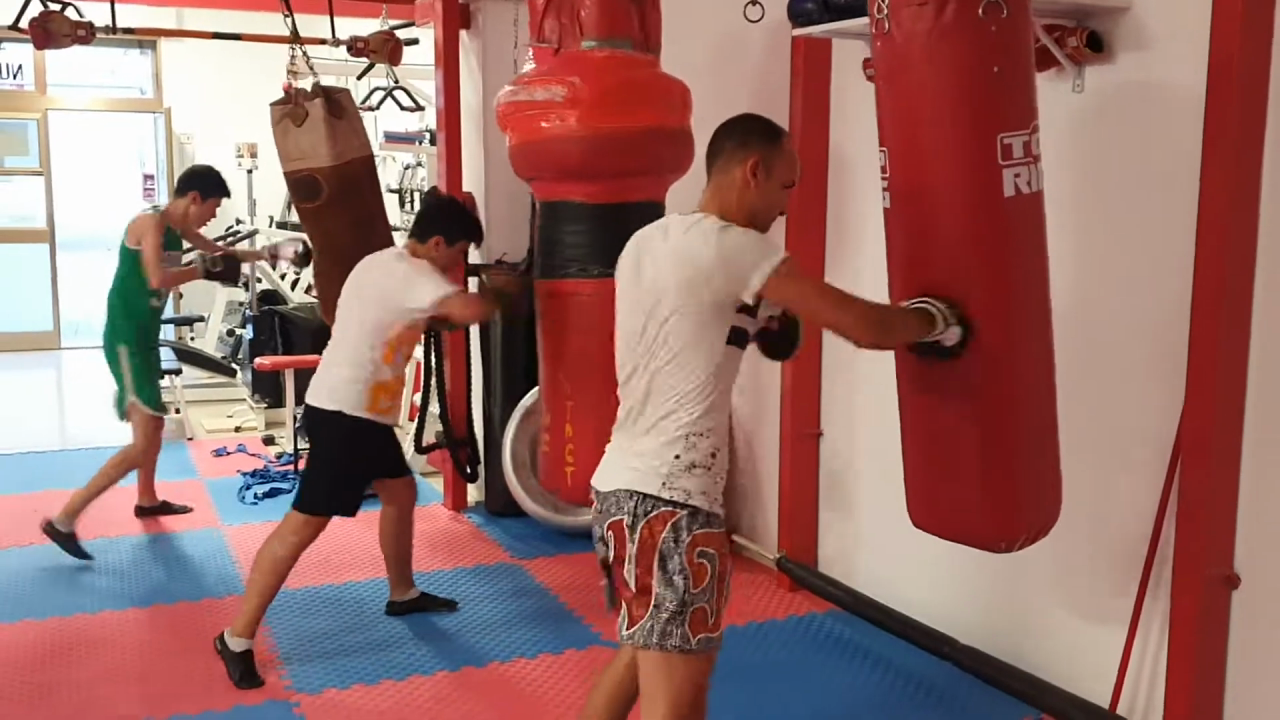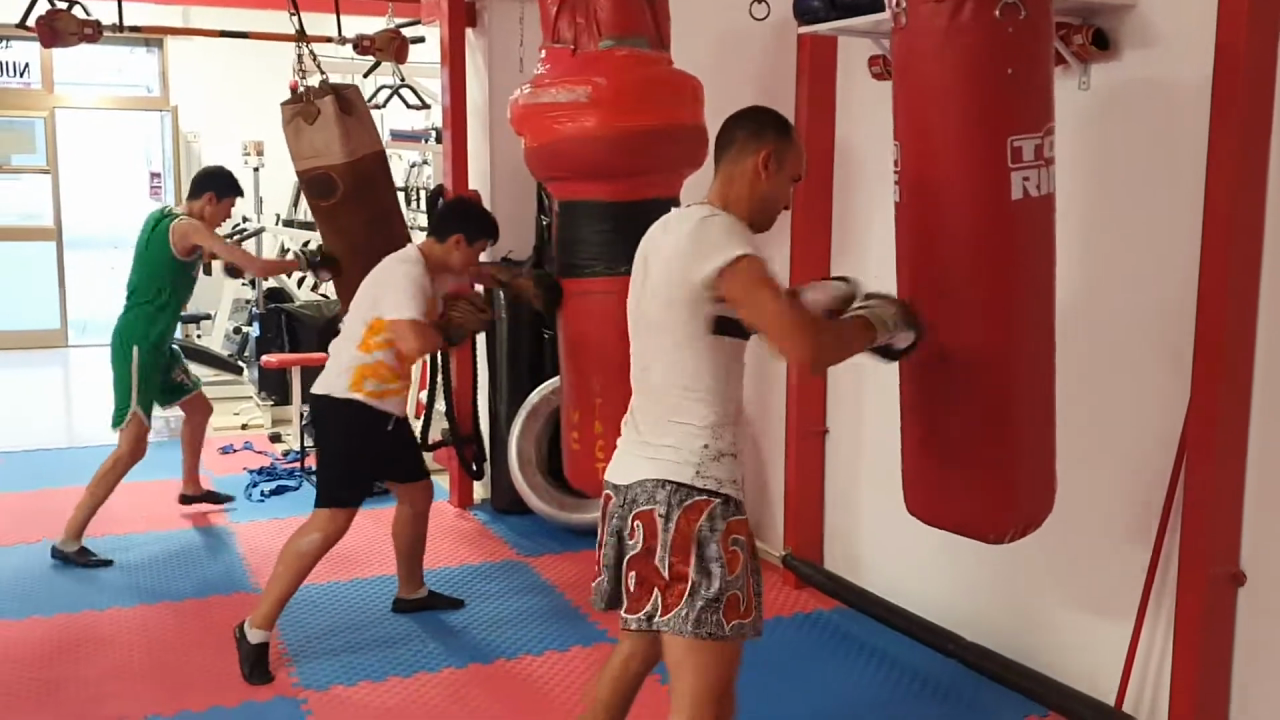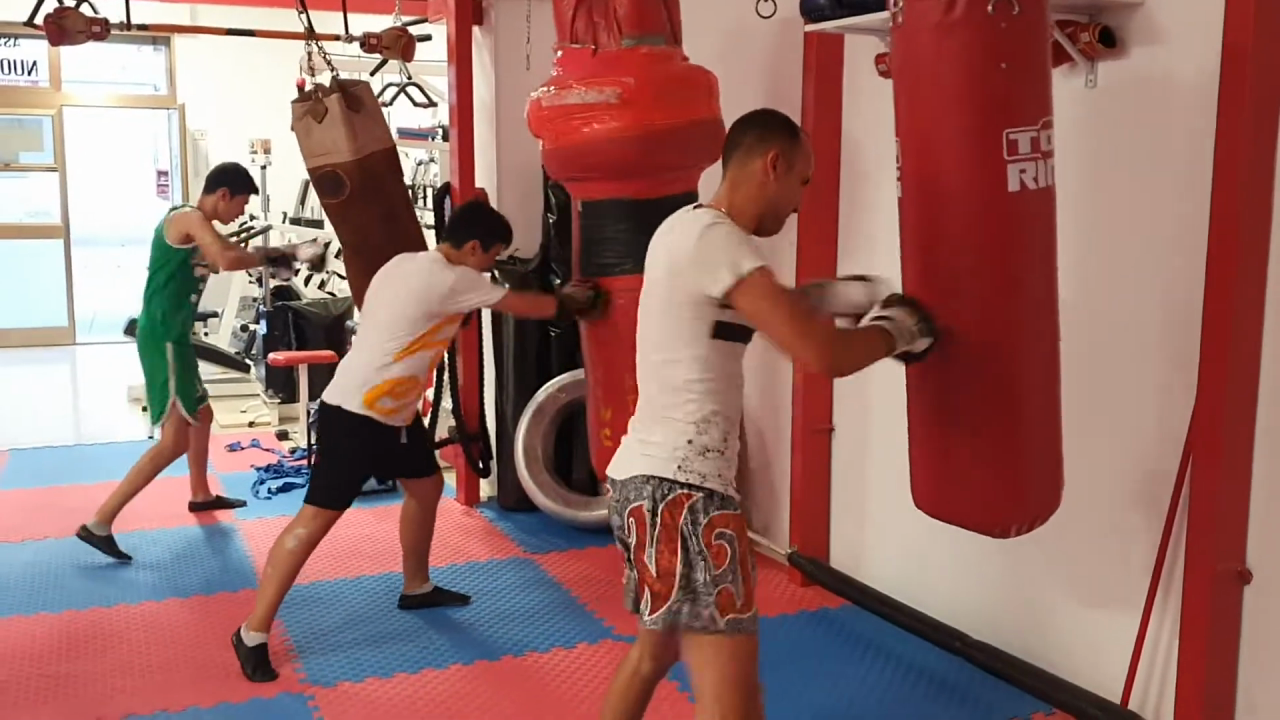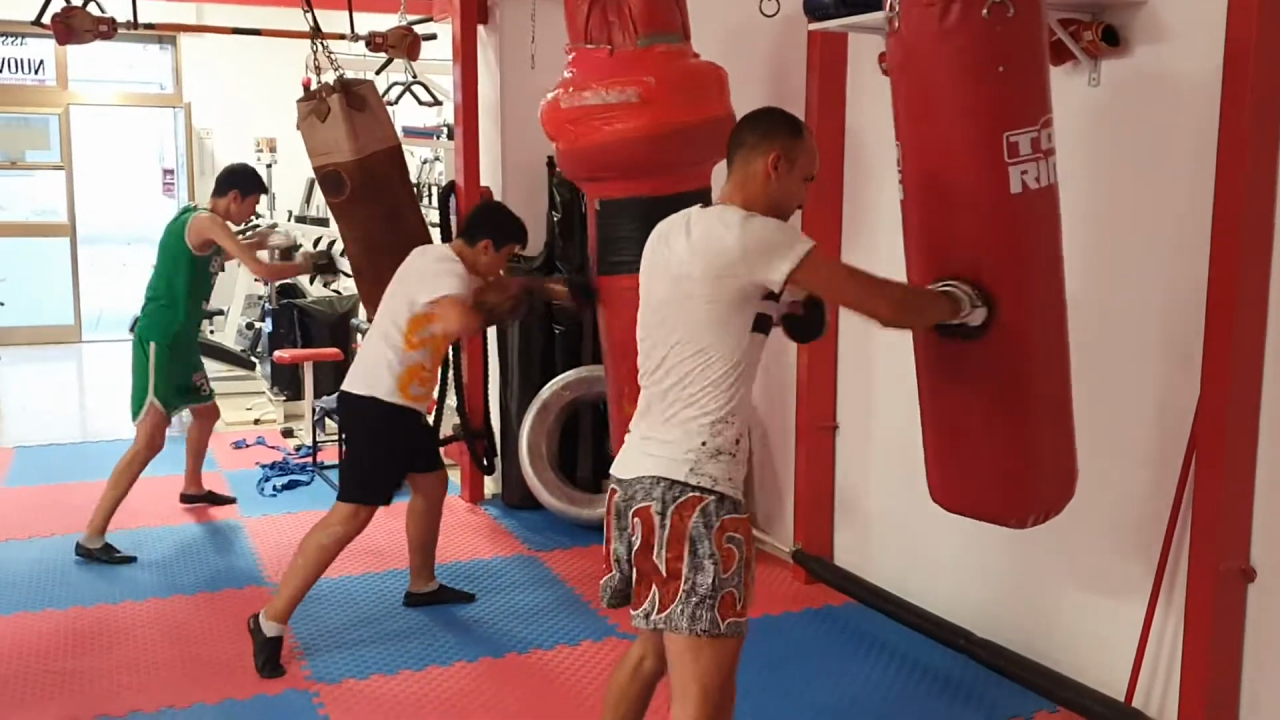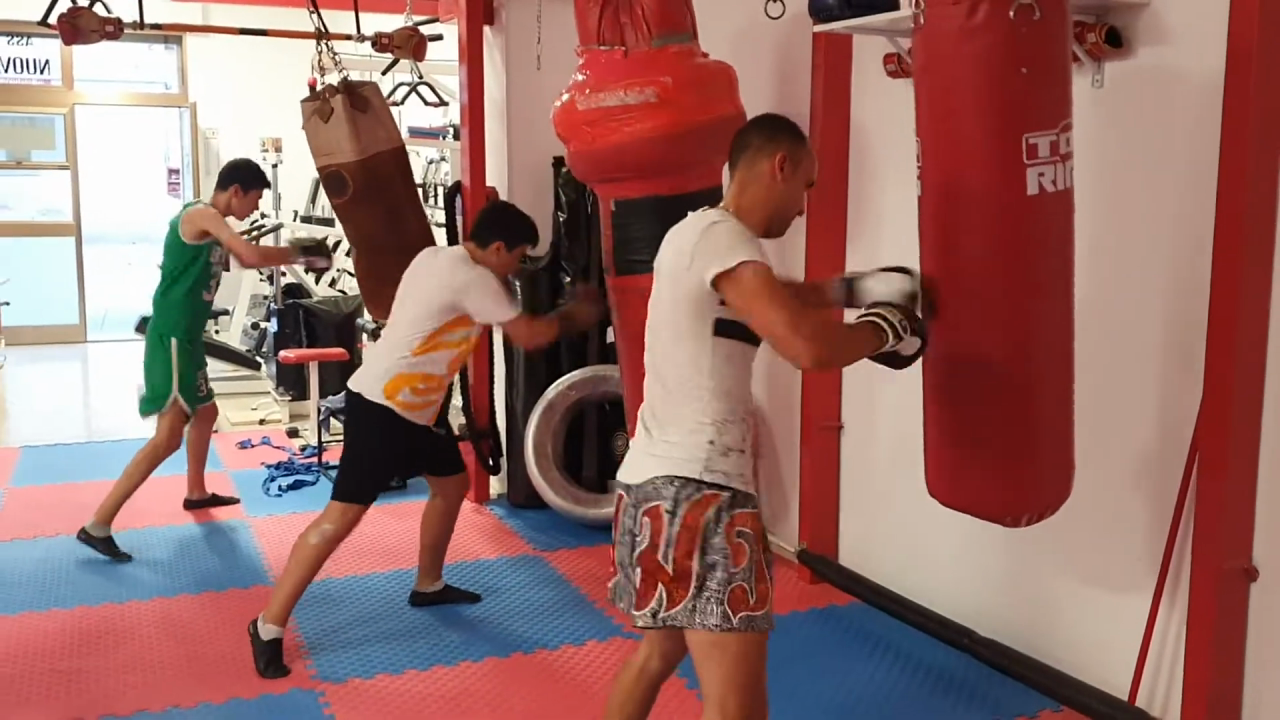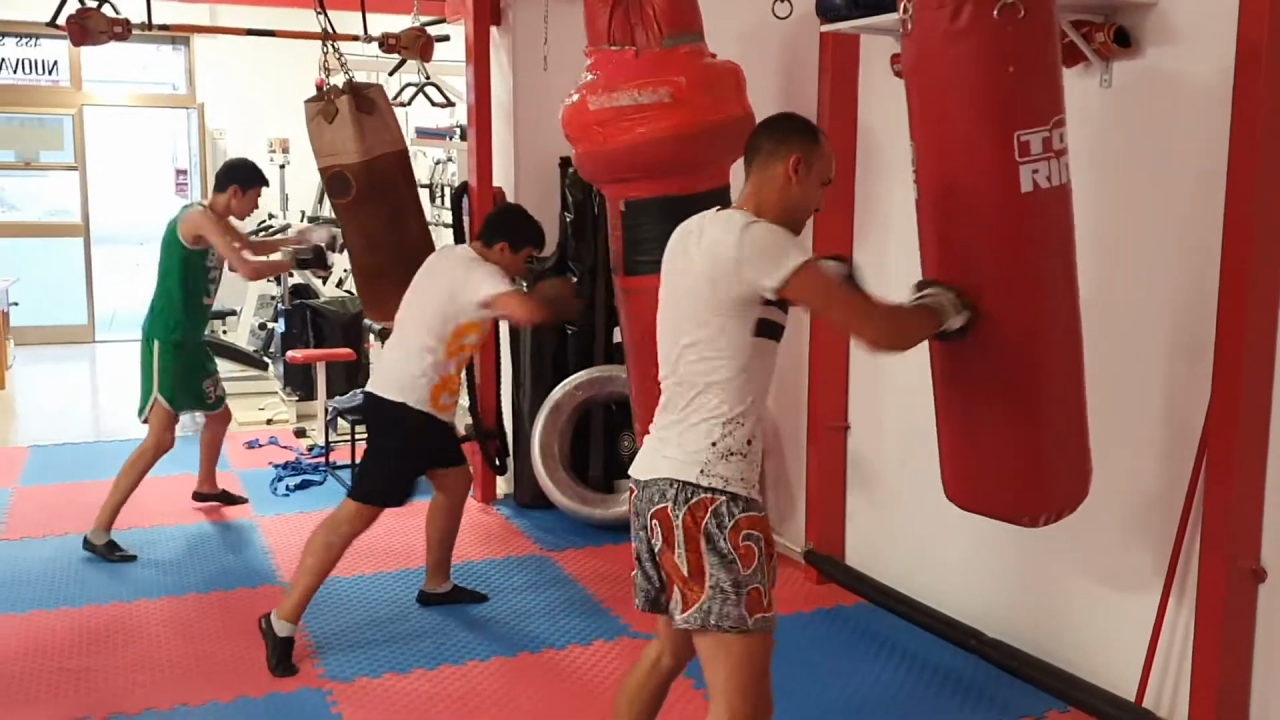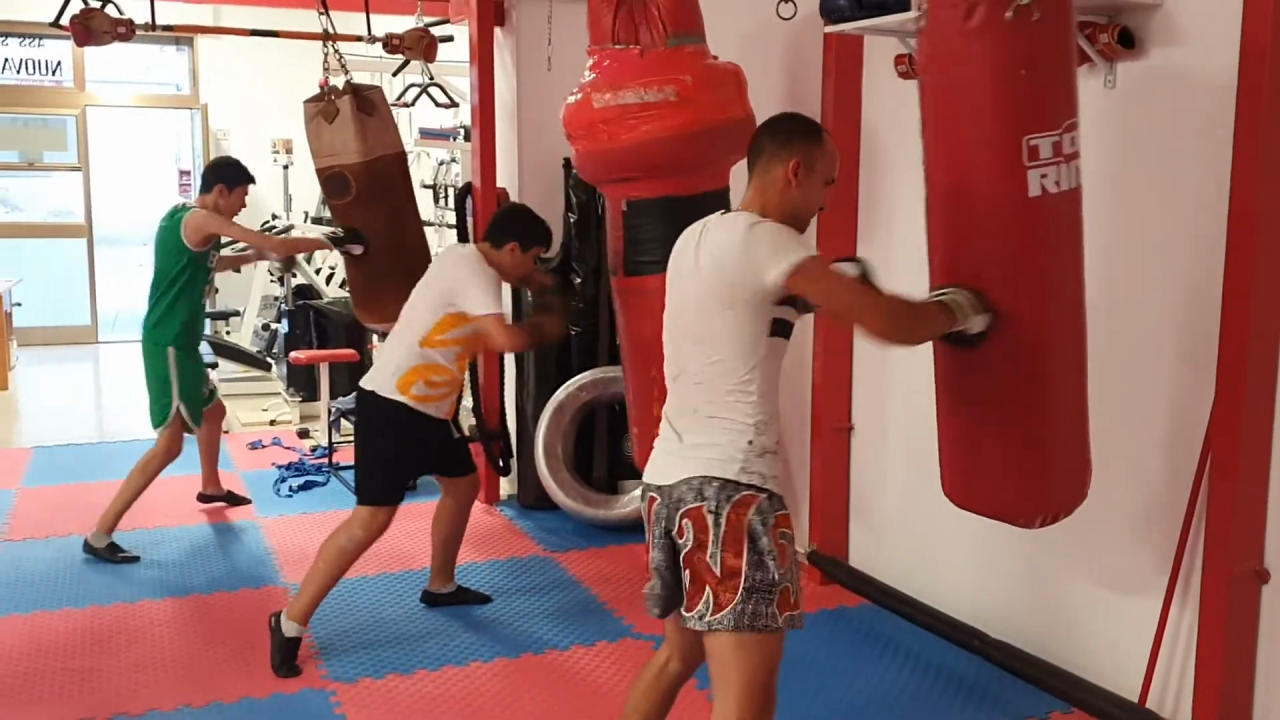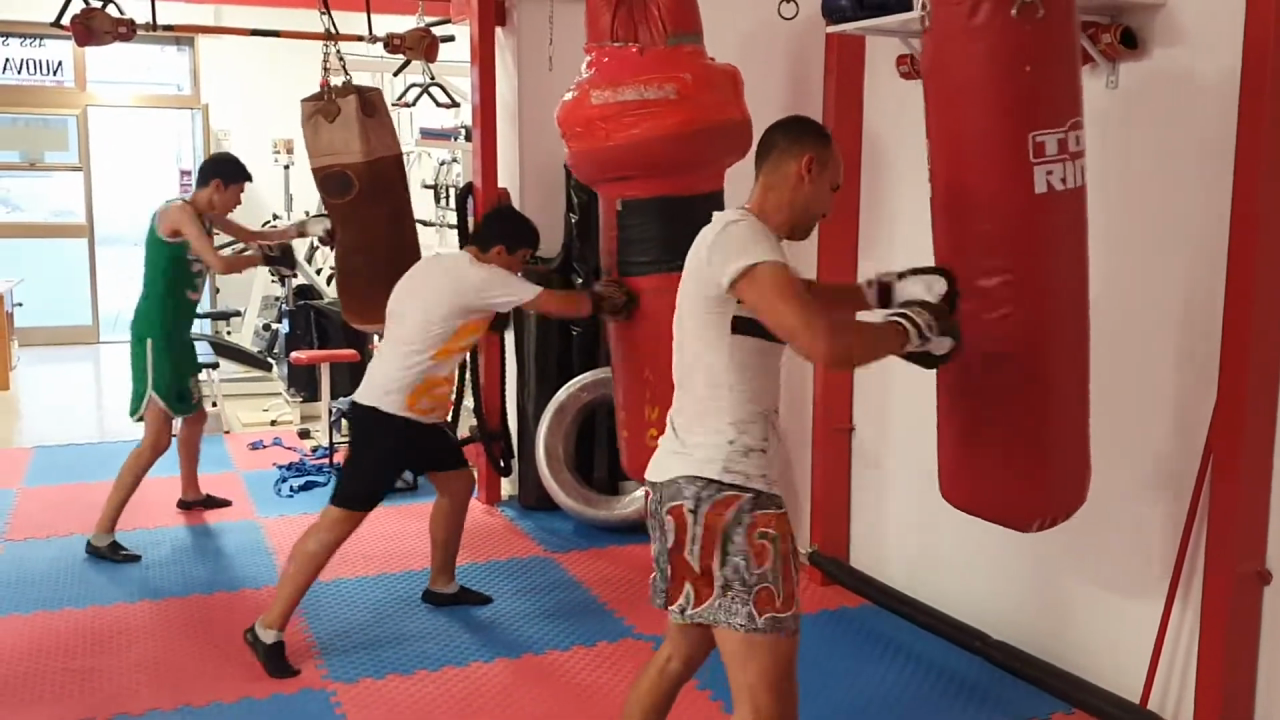
dt=0.2s
person 1, frame 1
left shoulder: (645, 242)
right shoulder: (727, 245)
right elbow: (864, 327)
left wrist: (755, 324)
right wrist: (934, 320)
left hip: (627, 484)
right hip: (670, 499)
left knee: (643, 656)
person 1, frame 2
left shoulder: (667, 231)
right shoulder: (715, 232)
right elbow: (806, 349)
left wrist: (815, 302)
right wrist: (879, 320)
left hip: (634, 476)
right hip: (687, 487)
left knee: (641, 644)
person 1, frame 3
left shoulder: (682, 229)
right shoulder: (719, 242)
left elbow: (780, 309)
right elbow: (822, 356)
right wrist: (898, 326)
left hip: (639, 474)
right hip: (681, 484)
left knee: (653, 649)
person 1, frame 4
left shoulder: (670, 231)
right shoulder: (753, 236)
right elbow: (889, 305)
left wrist: (788, 306)
right wrist: (960, 301)
left hip: (640, 474)
right hip: (692, 487)
left knee: (654, 648)
person 1, frame 5
left shoulder: (690, 232)
right shoulder: (724, 238)
left elbow: (779, 300)
right elbow: (810, 348)
left wrist: (860, 286)
right wrist: (889, 325)
left hip: (646, 477)
right hip: (697, 487)
left knee: (661, 648)
person 1, frame 6
left shoulder: (691, 232)
right shoulder: (755, 242)
right elbow: (881, 332)
left wrist: (823, 282)
right wrist: (942, 306)
left hip: (660, 475)
right hip: (707, 488)
left knee: (671, 645)
person 1, frame 7
left shoulder: (696, 237)
right shoulder: (760, 242)
right elbow: (889, 322)
left wrist: (845, 284)
right wrist: (961, 310)
left hip: (673, 477)
right hip: (730, 486)
left knee: (682, 650)
person 1, frame 8
left shoulder: (723, 237)
right shoulder: (742, 239)
left elbow: (809, 302)
right elbow: (827, 345)
left wrist: (890, 287)
right wrist: (915, 324)
left hip: (679, 476)
right hip: (723, 485)
left knee: (683, 650)
person 2, frame 1
left shoulder: (384, 263)
right shoulder: (413, 273)
right elbow: (468, 312)
right wrist: (495, 294)
left hip: (364, 412)
right hip: (345, 413)
left knee: (402, 493)
right knee: (305, 524)
left ankle: (402, 593)
right ankle: (238, 638)
person 2, frame 2
left shoulder: (427, 271)
right shoulder: (409, 272)
left elbow: (440, 318)
right elbow: (412, 344)
right wrist: (458, 330)
left hip: (379, 408)
right hip: (346, 404)
left knee: (418, 492)
right knee: (330, 522)
left ankle: (411, 591)
right ankle: (255, 632)
person 2, frame 3
left shoulder: (406, 264)
right shoulder: (451, 279)
right elbow: (524, 306)
right wrist: (572, 301)
left hip: (392, 410)
right hip: (356, 412)
left knee: (427, 488)
right knee: (316, 519)
left ankle: (416, 587)
right ankle: (253, 634)
person 2, frame 4
left shoulder: (439, 259)
right shoulder: (441, 268)
left elbow: (479, 302)
right elbow: (457, 323)
left wrist: (515, 296)
right wrist: (492, 310)
left hip: (402, 402)
right hip: (376, 402)
left knee: (432, 484)
right knee: (351, 515)
left ankle: (422, 584)
right ankle: (270, 623)
person 2, frame 5
left shoulder: (437, 259)
right shoulder: (474, 279)
right elbow: (528, 336)
right wrist: (574, 316)
left hip: (419, 407)
right hip: (383, 406)
left knee: (454, 484)
right knee: (343, 516)
left ankle: (428, 585)
right ankle: (269, 627)
person 2, frame 6
left shoulder: (452, 258)
right shoulder: (480, 274)
right elbow: (528, 313)
left wrist: (552, 289)
right wrist: (562, 302)
left hip: (420, 405)
right hip: (404, 407)
left knee: (457, 482)
right knee: (358, 512)
left ankle: (437, 584)
right ankle: (282, 622)
person 2, frame 7
left shoulder: (463, 258)
right shoulder: (475, 272)
right elbow: (505, 340)
left wrist: (542, 283)
right wrist: (545, 330)
left hip: (428, 408)
right hip: (392, 403)
left knee: (464, 484)
right knee: (373, 518)
left ankle: (441, 586)
right ankle: (290, 624)
person 2, frame 8
left shoulder: (435, 265)
right shoulder: (484, 279)
right elbow: (557, 305)
right wrist: (602, 300)
left hip: (417, 409)
right hip: (386, 412)
left knee: (459, 484)
right knee: (341, 520)
left ankle: (441, 585)
right ankle: (268, 630)
person 3, frame 1
left shoulder: (176, 225)
right shoulder: (149, 222)
left elbow: (218, 252)
right elbow: (158, 280)
right wrist: (205, 267)
left hip: (144, 339)
right hip: (127, 342)
left knee: (155, 425)
right knee: (143, 445)
left ankle: (148, 500)
right ankle: (63, 518)
person 3, frame 2
left shoulder: (165, 219)
right shoulder: (189, 229)
right elbow: (256, 268)
left wrist: (213, 259)
right wrist: (305, 262)
left hip: (154, 340)
right hip: (138, 345)
left knee: (199, 407)
right knee: (132, 446)
left ankle: (191, 487)
right ankle: (68, 542)
person 3, frame 3
left shoulder: (196, 221)
right shoulder: (188, 218)
left elbow: (231, 254)
right elbow: (227, 261)
left wrist: (268, 254)
right wrist: (267, 256)
left hip: (176, 337)
right hip: (163, 339)
left knee: (201, 417)
right knee: (175, 440)
left ankle: (201, 494)
right ankle: (98, 523)
person 3, frame 4
left shoulder: (195, 219)
right shoulder: (207, 223)
left elbow: (221, 255)
right elbow: (262, 271)
left wrist: (261, 242)
right wrist: (308, 264)
left hip: (179, 337)
right hip: (159, 340)
left knee: (207, 411)
right knee: (149, 440)
left ankle: (193, 487)
right ankle: (91, 537)
person 3, frame 5
left shoulder: (216, 223)
right shoulder: (202, 214)
left elbow: (243, 253)
right elbow: (251, 255)
left wrist: (303, 248)
right wrist: (304, 255)
left hip: (187, 334)
right hip: (171, 336)
left knee: (206, 412)
right knee: (168, 436)
left ankle: (196, 491)
right ankle: (97, 525)
person 3, frame 6
left shoulder: (217, 222)
right shoulder: (200, 219)
left elbow: (253, 248)
right elbow: (248, 270)
left wrist: (296, 240)
left hip: (190, 338)
right hip: (167, 339)
left knee: (219, 414)
right knee: (159, 439)
left ankle: (207, 486)
right ankle: (98, 532)
person 3, frame 7
left shoulder: (187, 216)
right shoulder: (202, 220)
left elbow: (209, 264)
right elbow: (271, 245)
left wrist: (255, 256)
right wrist: (329, 243)
left hip: (182, 339)
right hip: (169, 342)
left knee: (213, 412)
right knee: (169, 444)
left ankle: (212, 487)
right ankle: (100, 535)
person 3, frame 8
left shoulder: (204, 215)
right shoulder: (178, 212)
left elbow: (253, 236)
right elbow: (219, 265)
left wrist: (299, 229)
right wrist: (265, 256)
left hip: (177, 334)
right hip: (156, 337)
left knee: (195, 415)
right knee: (157, 439)
left ankle: (190, 492)
right ankle: (100, 535)
